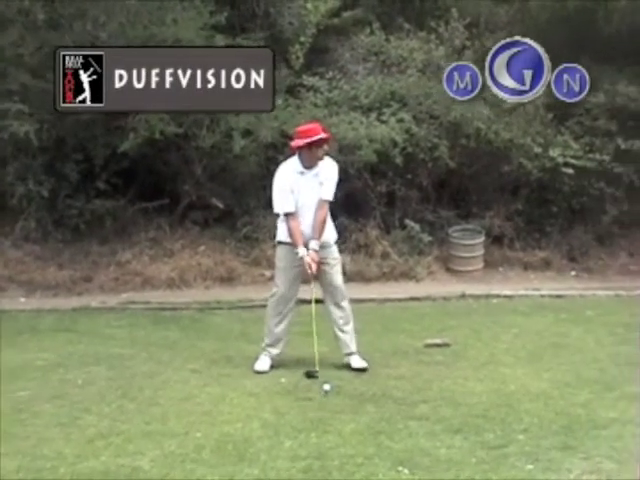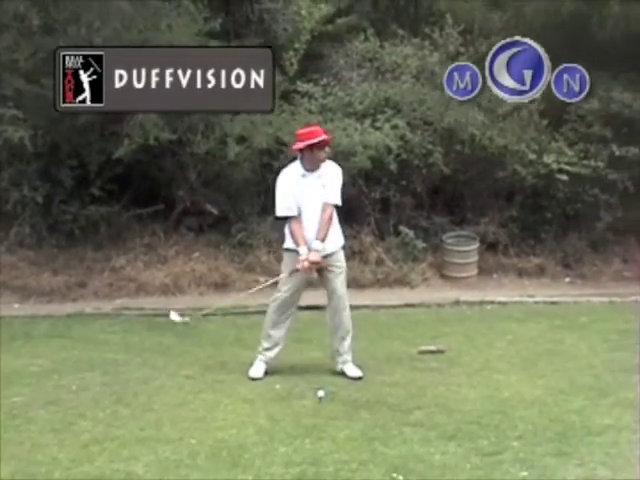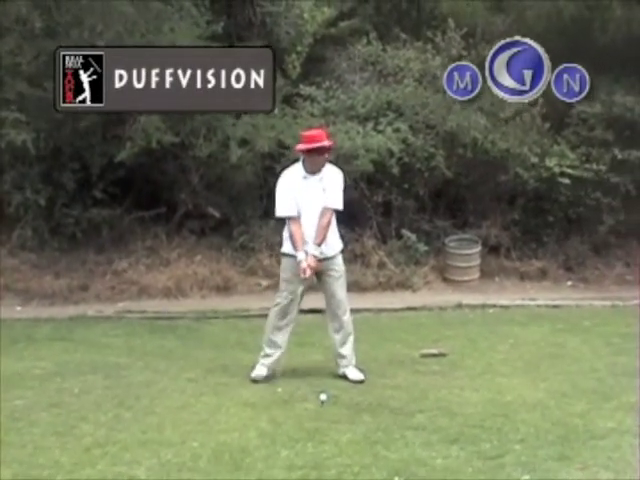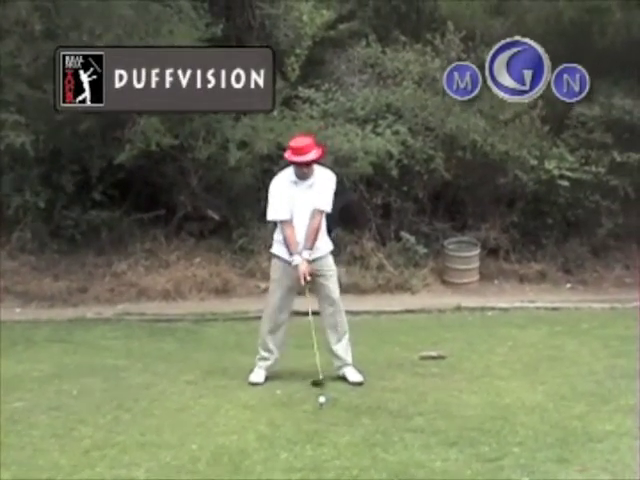
dt=0.5s
person 1, frame 1
left shoulder: (330, 167)
right shoulder: (285, 173)
left elbow: (322, 208)
right elbow: (290, 217)
left wrist: (314, 247)
right wrist: (302, 252)
left hip: (324, 242)
right hip: (290, 243)
left knee: (338, 293)
right knee: (281, 296)
left ankle: (350, 352)
right ankle: (268, 352)
person 1, frame 2
left shoulder: (333, 171)
right shoulder: (287, 177)
left elbow: (328, 211)
right elbow: (293, 220)
left wrist: (317, 248)
right wrist: (303, 251)
left hip: (330, 248)
right hip: (297, 249)
left knee: (339, 302)
right knee: (282, 302)
left ankle: (344, 360)
right ankle: (263, 358)
person 1, frame 3
left shoulder: (334, 175)
right shoulder: (288, 179)
left elbow: (326, 215)
right elbow: (292, 221)
left wrist: (314, 252)
right wrist: (301, 256)
left hip: (328, 252)
right hip: (295, 253)
left knee: (339, 307)
right knee: (283, 307)
left ankle: (347, 363)
right ankle: (266, 362)
person 1, frame 4
left shoulder: (326, 177)
right shoulder: (279, 183)
left elbow: (316, 218)
right elbow: (285, 224)
left wrist: (306, 255)
right wrist: (297, 260)
left hip: (319, 254)
right hip: (286, 256)
left knee: (333, 306)
right knee: (275, 311)
left ankle: (344, 364)
right ankle: (262, 364)
